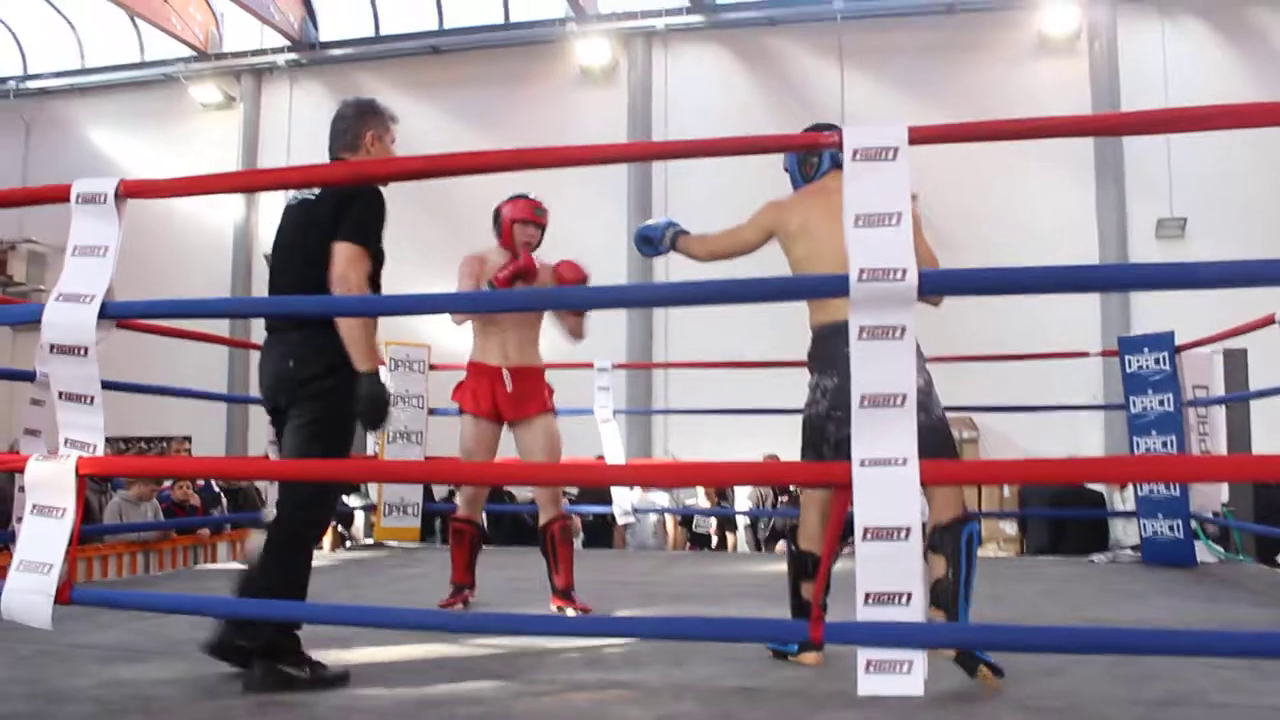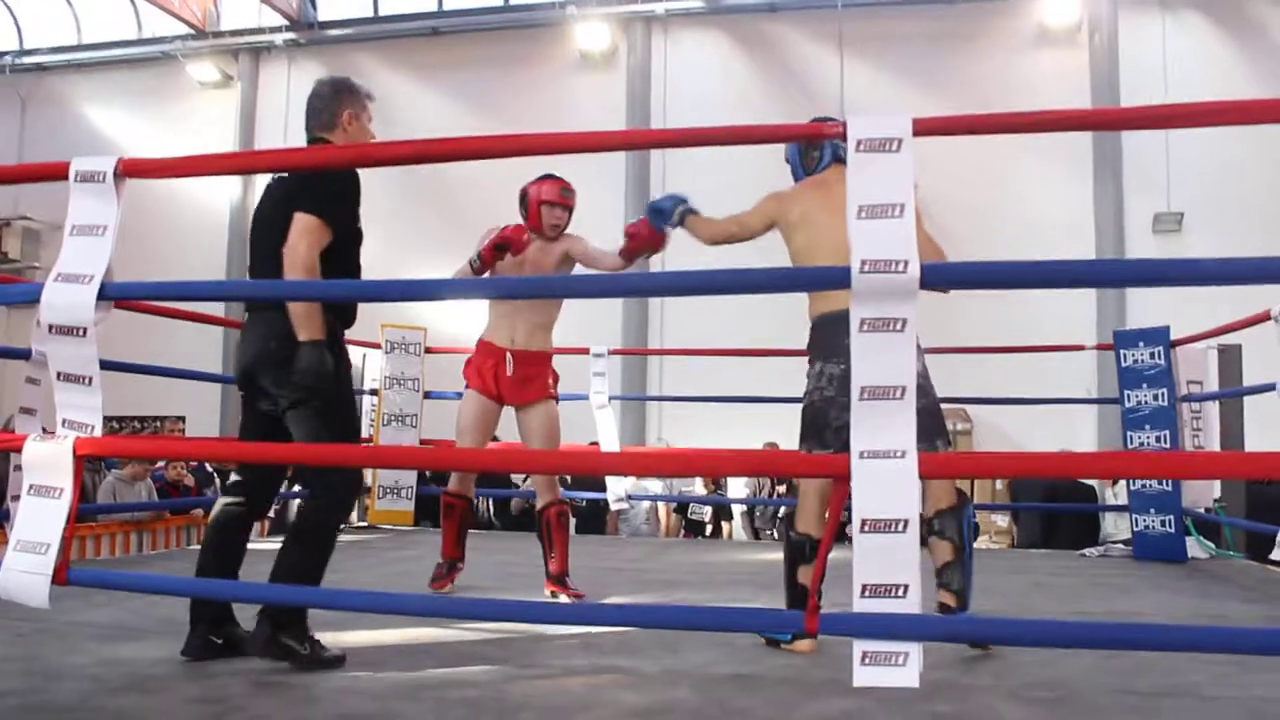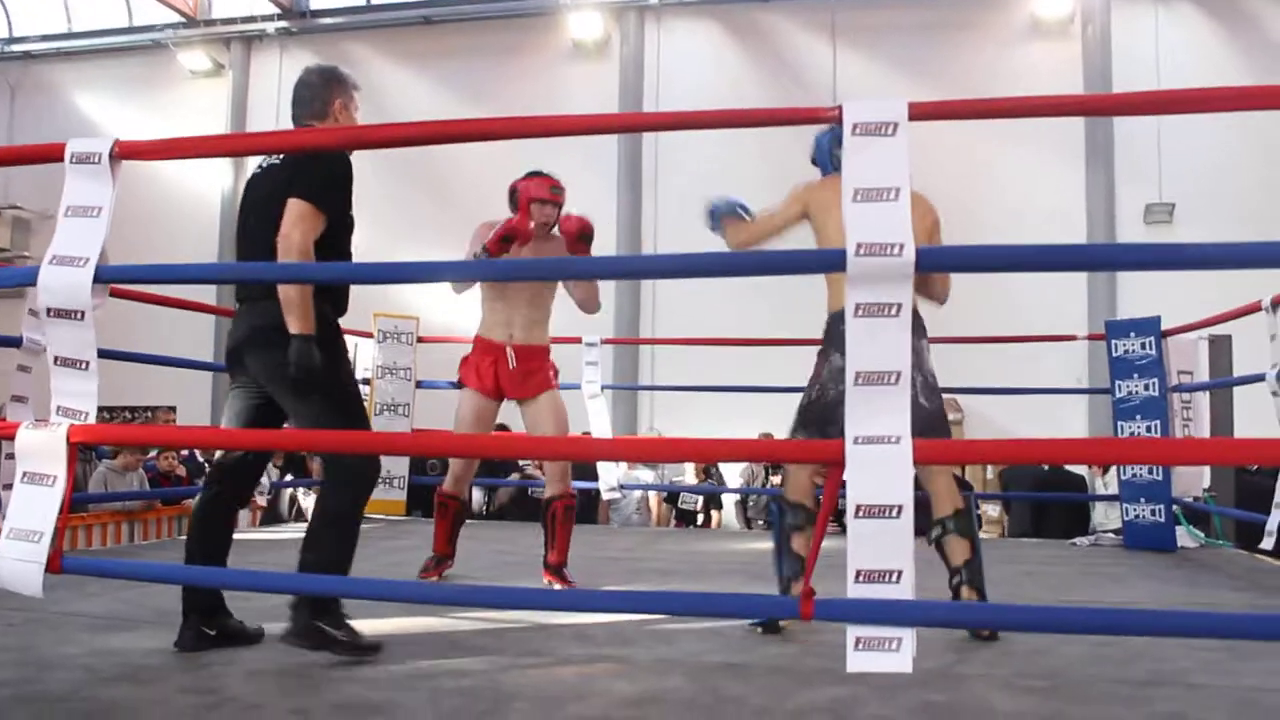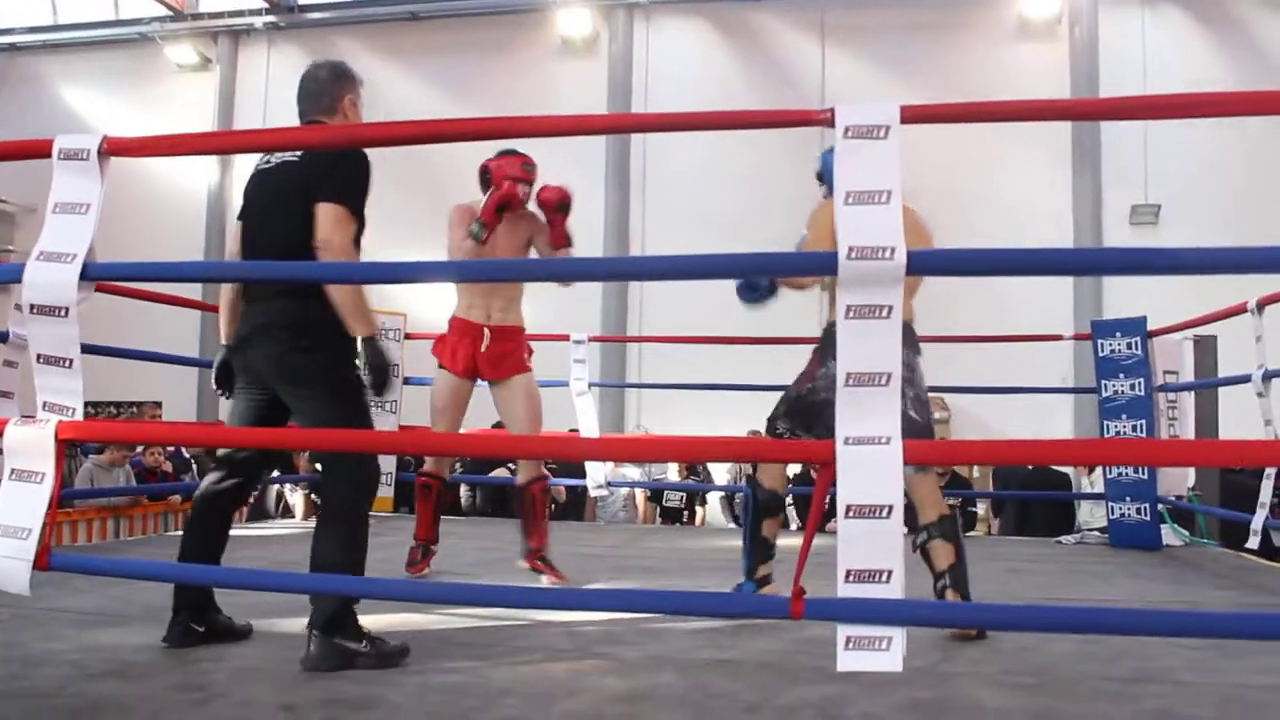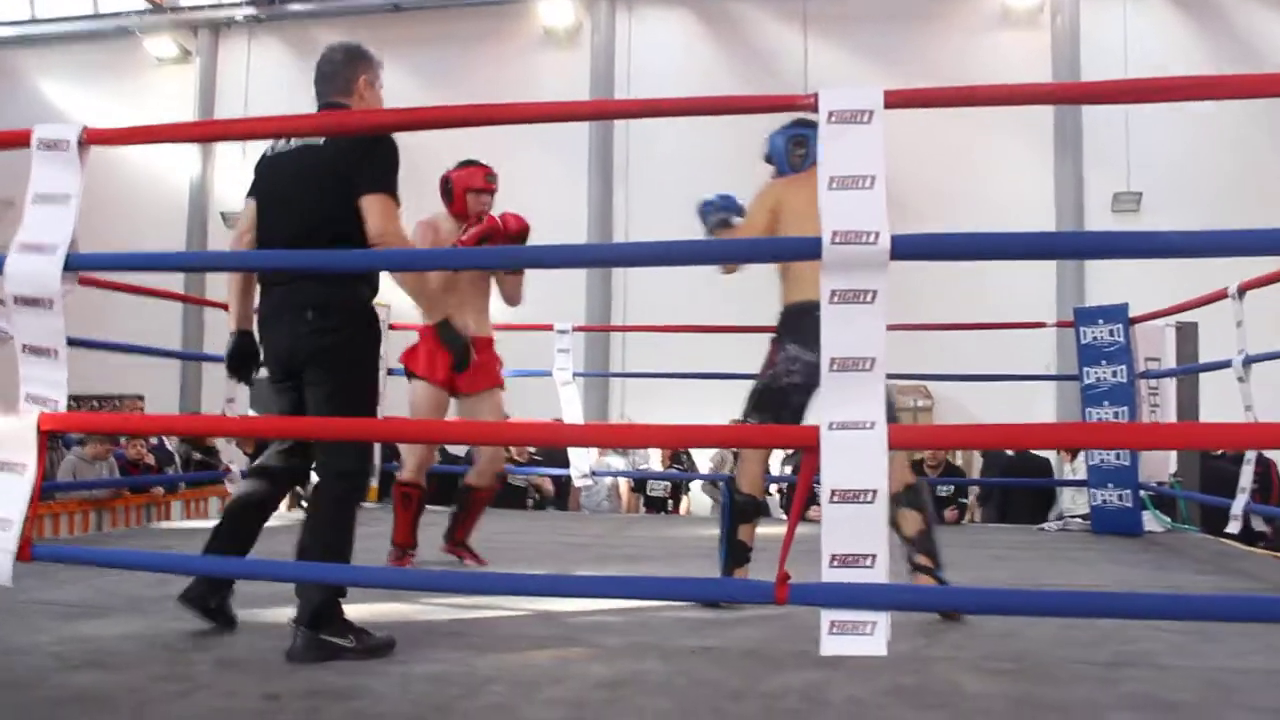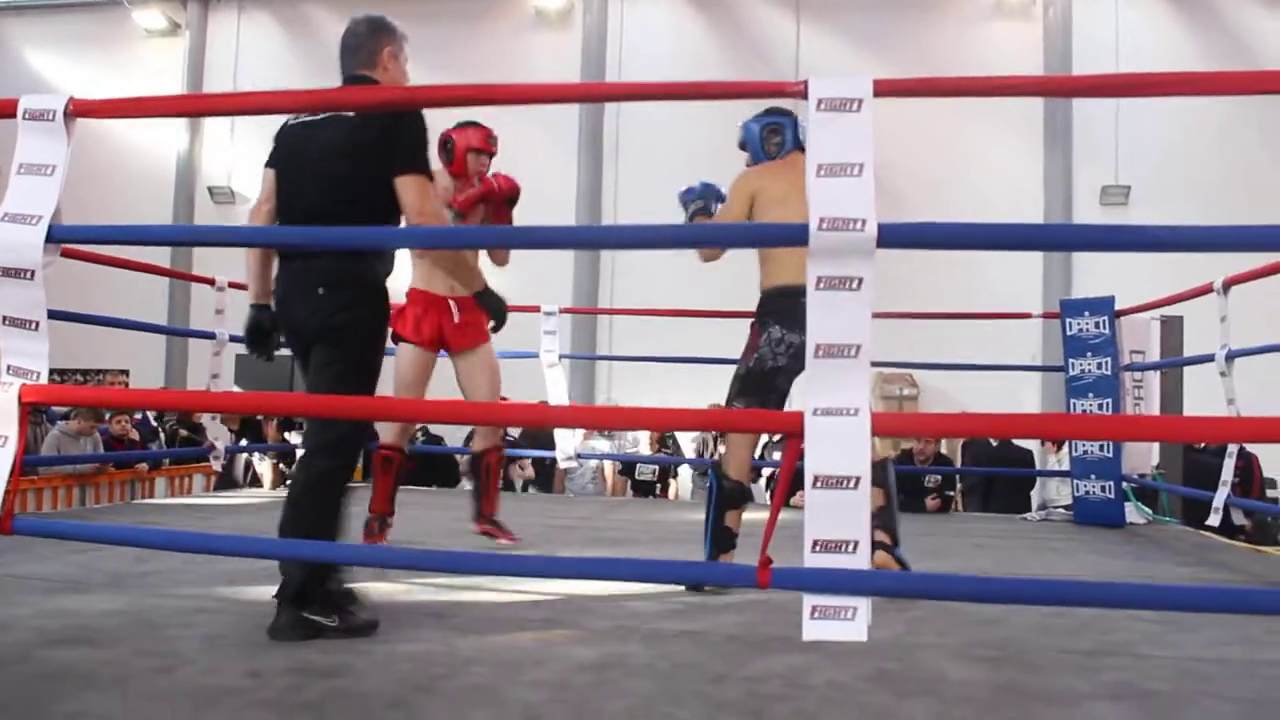
dt=0.2s
person 1, frame 1
left shoulder: (301, 201)
right shoulder: (360, 196)
right elbow: (346, 283)
right wrist: (369, 373)
left hip: (280, 359)
right hip: (320, 367)
left knee: (298, 500)
right knee: (307, 504)
left ankle: (240, 628)
right ankle: (276, 651)
person 1, frame 2
left shoulder: (284, 178)
right shoulder: (333, 173)
right elbow: (300, 255)
right wrist: (313, 343)
left hip: (257, 343)
right hip: (297, 347)
left knee: (248, 484)
right knee: (335, 482)
left ankle: (209, 625)
right ankle: (282, 622)
person 1, frame 3
left shoulder: (269, 166)
right shoulder: (326, 160)
right elbow: (293, 244)
right wrist: (303, 335)
left hip: (249, 334)
right hip: (292, 337)
left knee: (230, 472)
right knee: (354, 465)
left ankle: (201, 615)
right ankle: (315, 608)
person 1, frame 4
left shoulder: (267, 165)
right shoulder: (343, 157)
left elbow: (236, 262)
right elbow: (332, 247)
left wrist: (231, 345)
right wrist: (367, 337)
left hip: (257, 335)
right hip: (309, 335)
left knee: (233, 468)
right knee: (351, 473)
left ankle: (191, 611)
right ankle: (333, 629)
person 1, frame 5
left shoulder: (277, 150)
right shoulder: (369, 141)
left elbow: (243, 243)
right elbow: (384, 236)
left wrist: (241, 329)
left hip: (280, 319)
right hip: (335, 318)
left knee: (284, 456)
right knee: (342, 467)
left ankle: (211, 581)
right ankle: (319, 622)
person 1, frame 6
left shoulder: (298, 121)
right shoulder: (395, 116)
left elbow: (264, 214)
right elbow: (422, 216)
left wrist: (261, 301)
right wrist: (478, 286)
left hip: (298, 293)
right hip: (350, 294)
left knee: (329, 434)
right knee: (334, 442)
left ankle: (317, 573)
right ankle: (302, 599)
person 2, frame 1
left shoulder: (785, 211)
left elbow: (711, 249)
right elbow: (934, 292)
left wrist: (669, 236)
left hip: (832, 353)
left knee: (816, 494)
right knee: (943, 480)
left ankle: (805, 636)
right ankle: (947, 620)
person 2, frame 2
left shoulder: (786, 203)
left elbow: (715, 232)
left wrist: (679, 214)
left hip: (832, 342)
left knee: (814, 482)
right ankle: (952, 602)
person 2, frame 3
left shoulder: (816, 194)
right shoulder: (918, 202)
left elbow: (743, 240)
right elbow: (939, 292)
left wrist: (728, 217)
left hip: (848, 336)
right hip: (903, 335)
left knee: (802, 464)
right knee: (936, 470)
left ankle: (794, 595)
right ankle: (971, 599)
person 2, frame 4
left shoulder: (832, 210)
right shoulder: (916, 225)
left elbow: (807, 275)
left wrist: (770, 276)
left hip: (845, 344)
right hip: (899, 347)
left knee: (774, 446)
right knee: (922, 479)
left ankle: (760, 574)
right ankle: (956, 602)
person 2, frame 5
left shoulder: (777, 193)
left elbow: (730, 260)
left wrist: (717, 224)
left hip: (801, 329)
left knee: (753, 445)
right knee: (887, 450)
left ankle: (734, 576)
right ankle: (926, 570)
person 2, frame 6
left shoulder: (753, 181)
left elbow: (710, 248)
left wrist: (699, 210)
left hip: (782, 311)
left knee: (741, 430)
left ankle: (720, 558)
person 3, frame 1
left shoulder: (545, 272)
right shoulder: (476, 262)
left elbow: (576, 333)
right elbow: (460, 315)
right wrist: (502, 280)
left hip: (530, 385)
right hip: (483, 381)
left knee: (549, 490)
right knee: (471, 491)
left ankle: (563, 590)
right ankle: (462, 584)
person 3, frame 2
left shoulder: (567, 246)
right shoulder: (496, 235)
left elbow: (610, 265)
left wrist: (634, 250)
right wrist: (489, 254)
left hip: (535, 370)
right hip: (488, 361)
left knee: (545, 477)
right knee: (462, 466)
left ankle: (557, 576)
right ankle: (450, 560)
person 3, frame 3
left shoulder: (558, 245)
right shoulder: (490, 231)
left elbow: (590, 305)
right elbow: (459, 284)
left wrist: (582, 252)
right wrist: (494, 246)
left hip: (534, 364)
right hip: (487, 358)
left knee: (558, 466)
right knee: (461, 465)
left ankle: (555, 566)
right ankle: (441, 554)
person 3, frame 4
left shoulder: (531, 223)
right shoulder: (464, 212)
right elbow: (457, 264)
left wrist: (558, 222)
right wrist: (488, 219)
left hip: (509, 344)
right hip: (462, 338)
left ankle: (535, 551)
right ankle: (424, 543)
person 3, frame 5
left shoulder: (494, 232)
right shoulder: (429, 229)
left elbow: (513, 298)
left wrist: (513, 251)
right wrist: (464, 246)
left hip: (479, 352)
right hip: (435, 348)
left knee: (492, 459)
right knee: (419, 454)
left ankle: (456, 538)
right ankle: (403, 544)
person 3, frame 6
left shoulder: (482, 195)
left elbow: (501, 259)
right elbow: (420, 245)
left wrist: (502, 213)
right wrist: (461, 207)
left hip: (468, 313)
right hip: (424, 309)
right knee: (403, 417)
left ankle: (486, 514)
right ankle: (379, 516)
